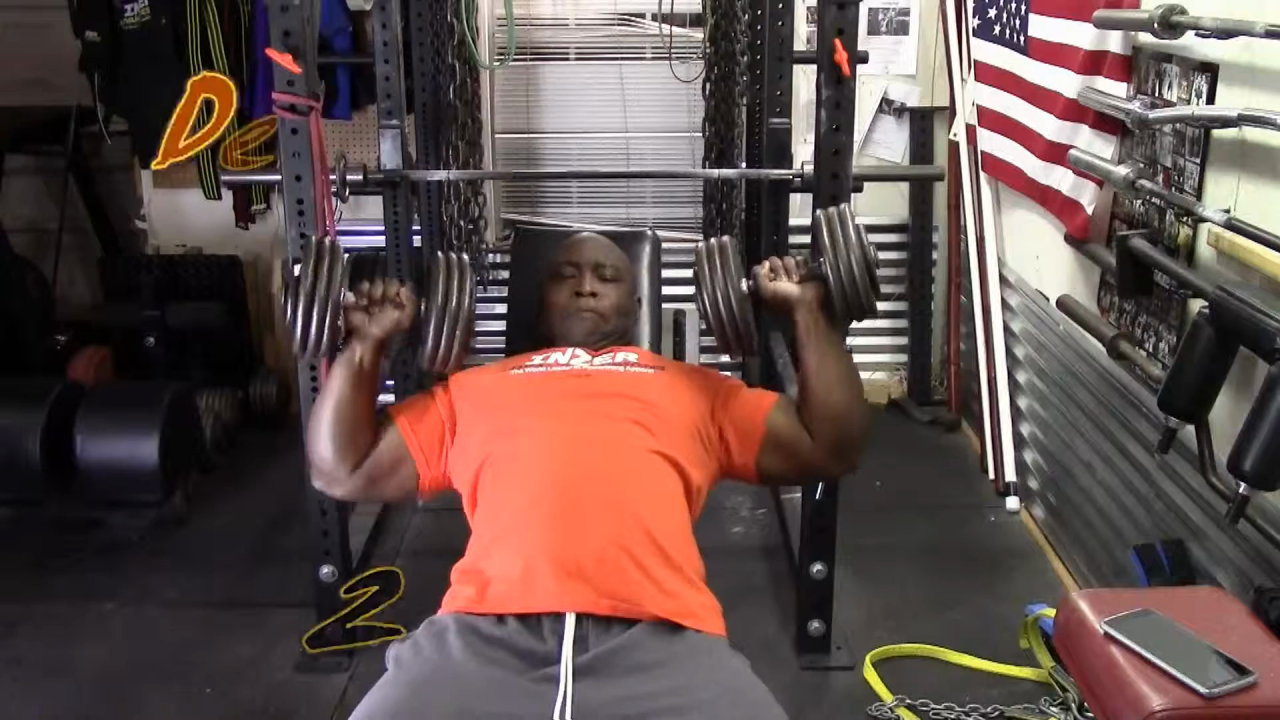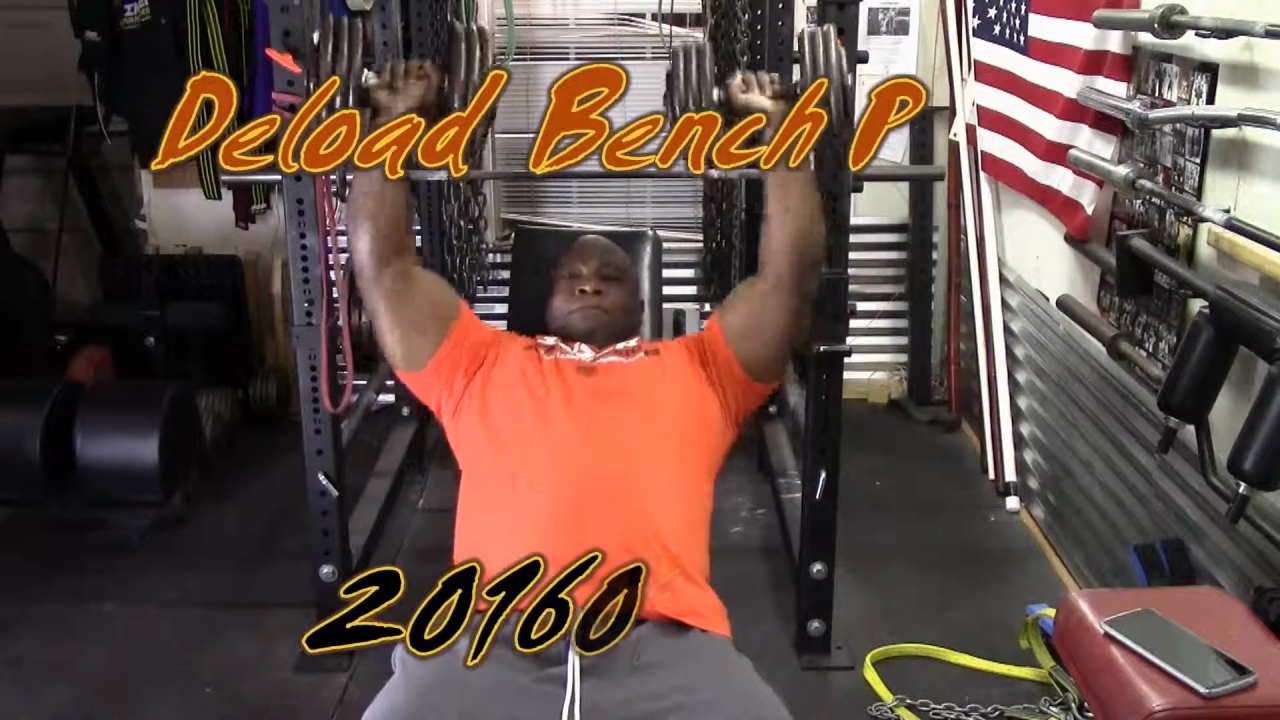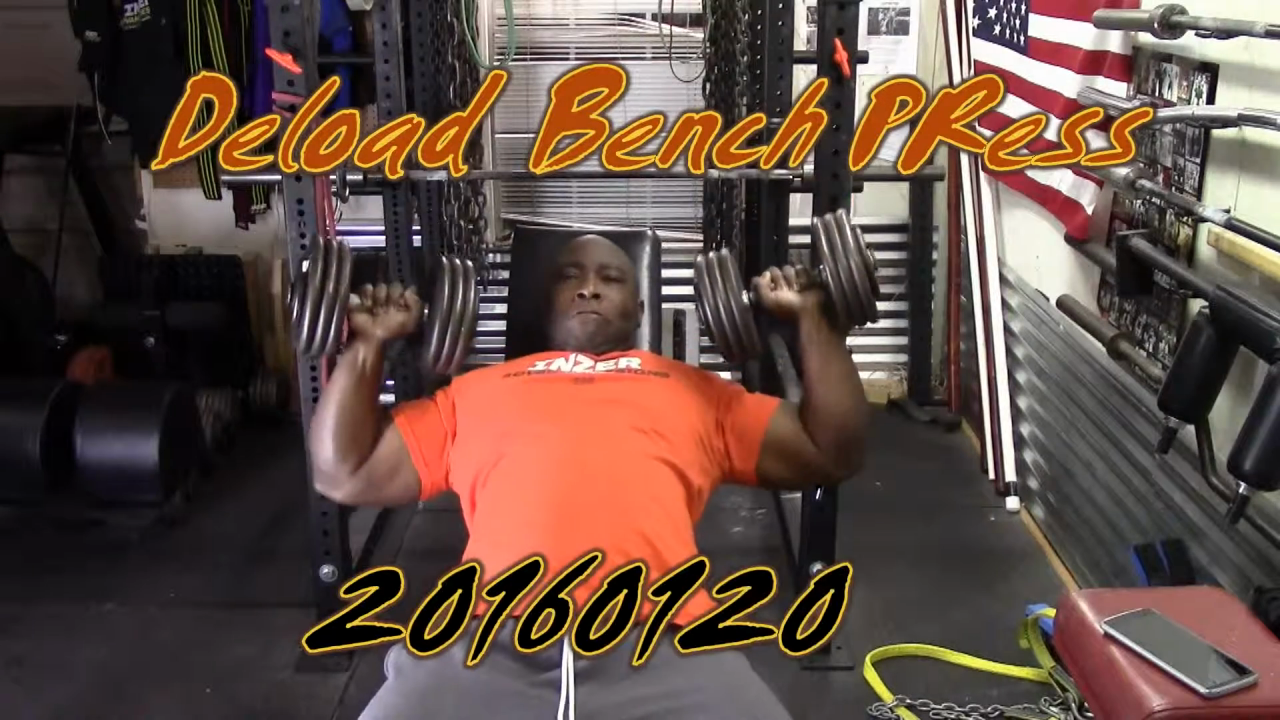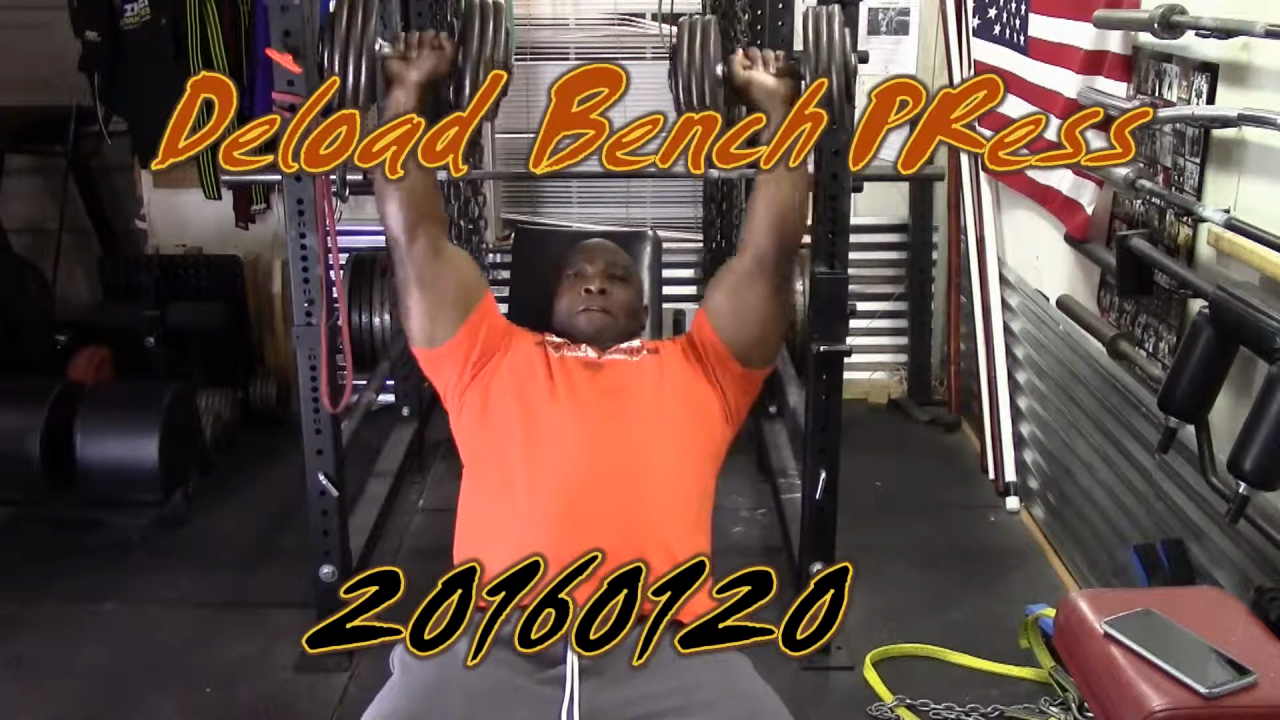
dt=0.7s
person 1, frame 1
left shoulder: (692, 388)
right shoulder: (475, 387)
left elbow: (831, 449)
right elbow: (343, 473)
left wrist: (806, 309)
right wrist: (365, 345)
left hip: (659, 637)
right hip: (487, 633)
person 1, frame 2
left shoulder: (696, 371)
right shoulder: (485, 368)
left elbow: (790, 273)
right elbow: (384, 260)
left wrist: (777, 127)
right wrist: (388, 123)
left hip: (663, 639)
right hip: (493, 638)
person 1, frame 3
left shoulder: (695, 391)
right shoulder: (477, 391)
left elbow: (833, 453)
right elbow: (344, 474)
left wrist: (809, 315)
right wrist: (368, 344)
left hip: (659, 645)
right hip: (491, 640)
person 1, frame 4
left shoulder: (696, 374)
right shoulder: (494, 363)
left elbow: (767, 251)
right elbow: (417, 236)
left wrist: (776, 102)
right wrist: (407, 94)
left hip: (661, 641)
right hip: (493, 638)
